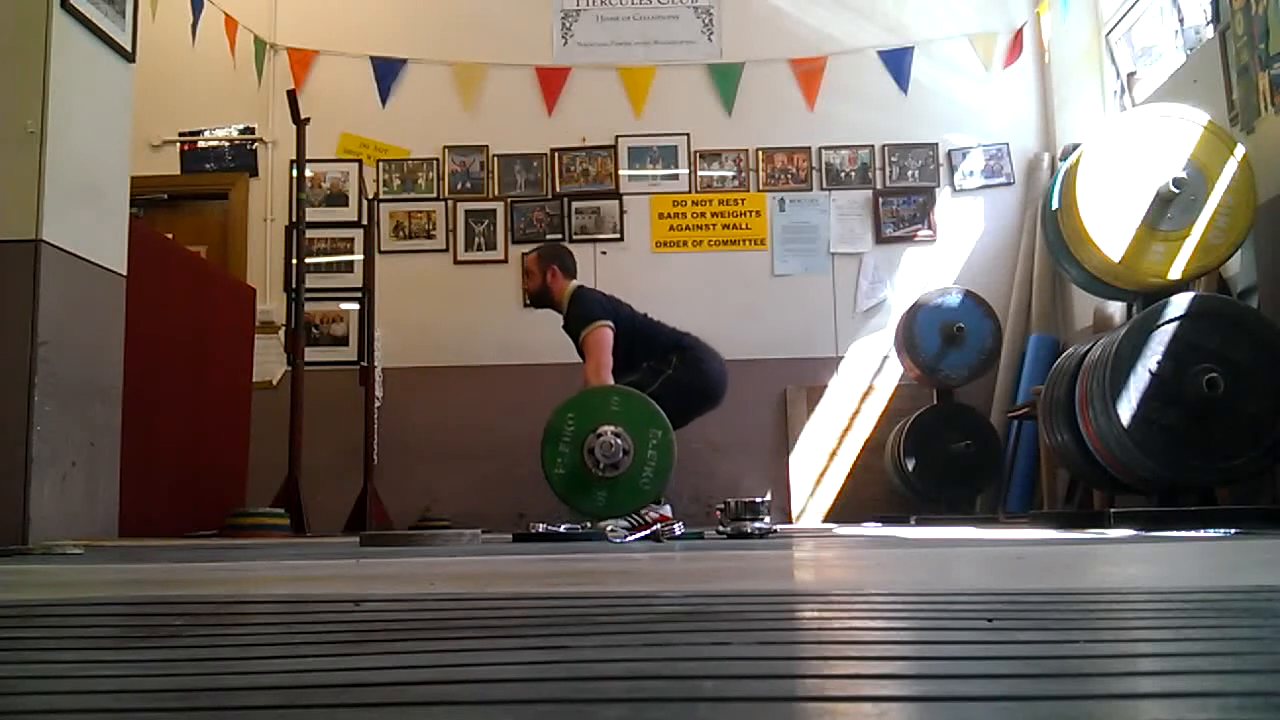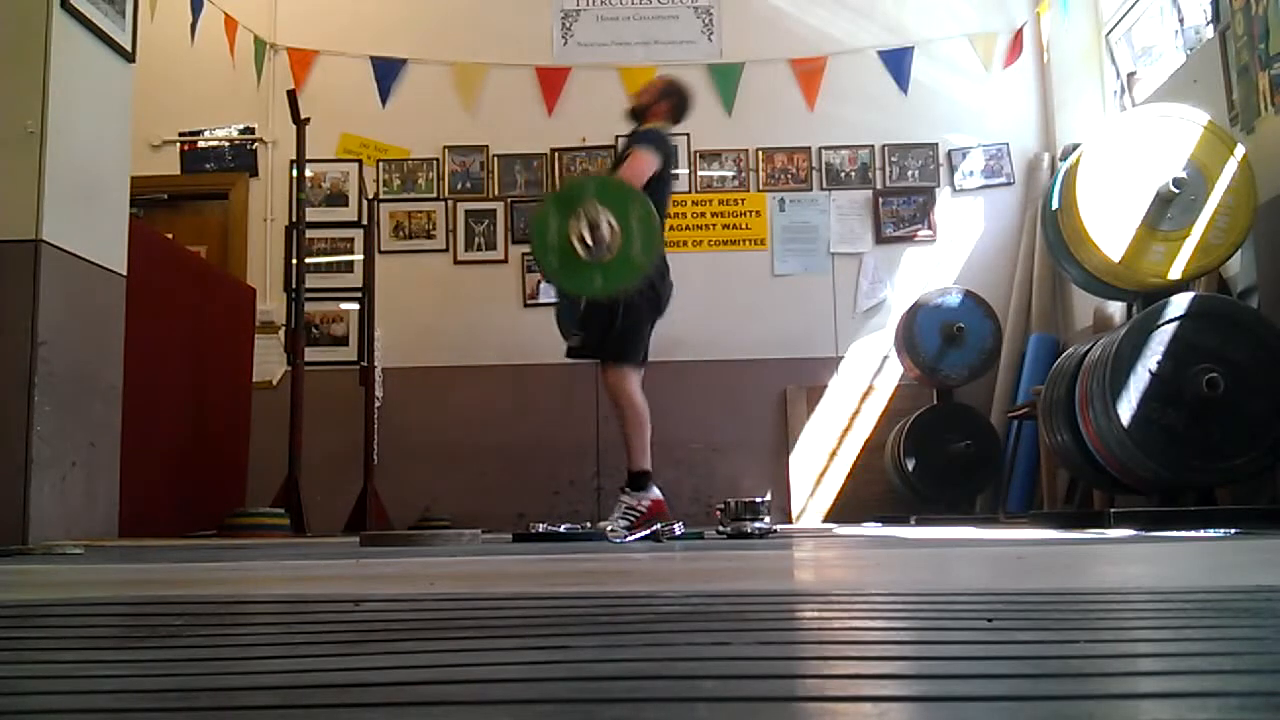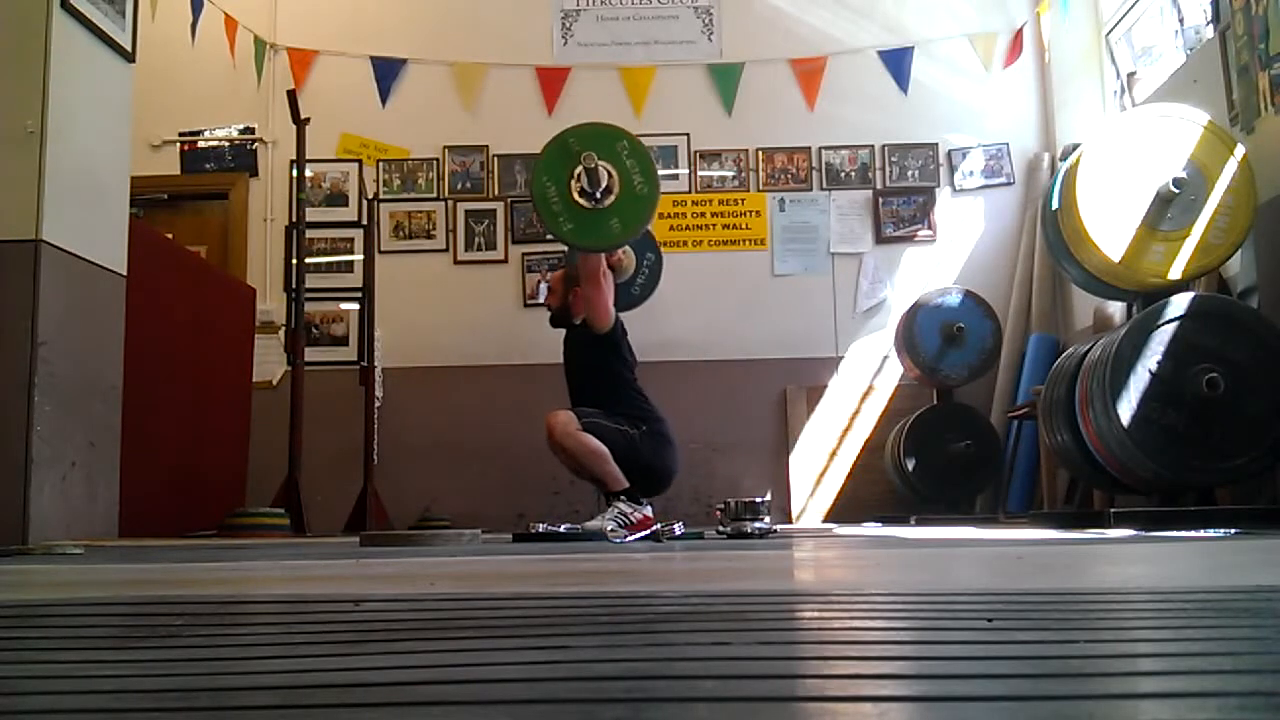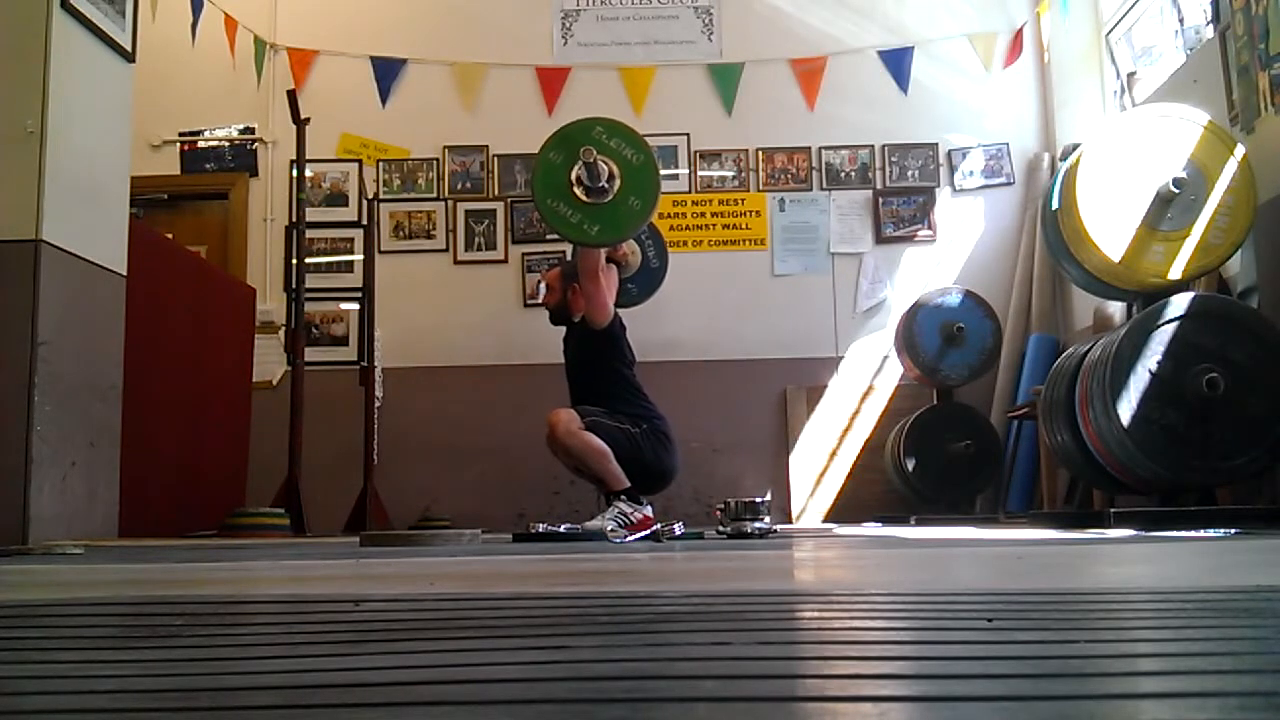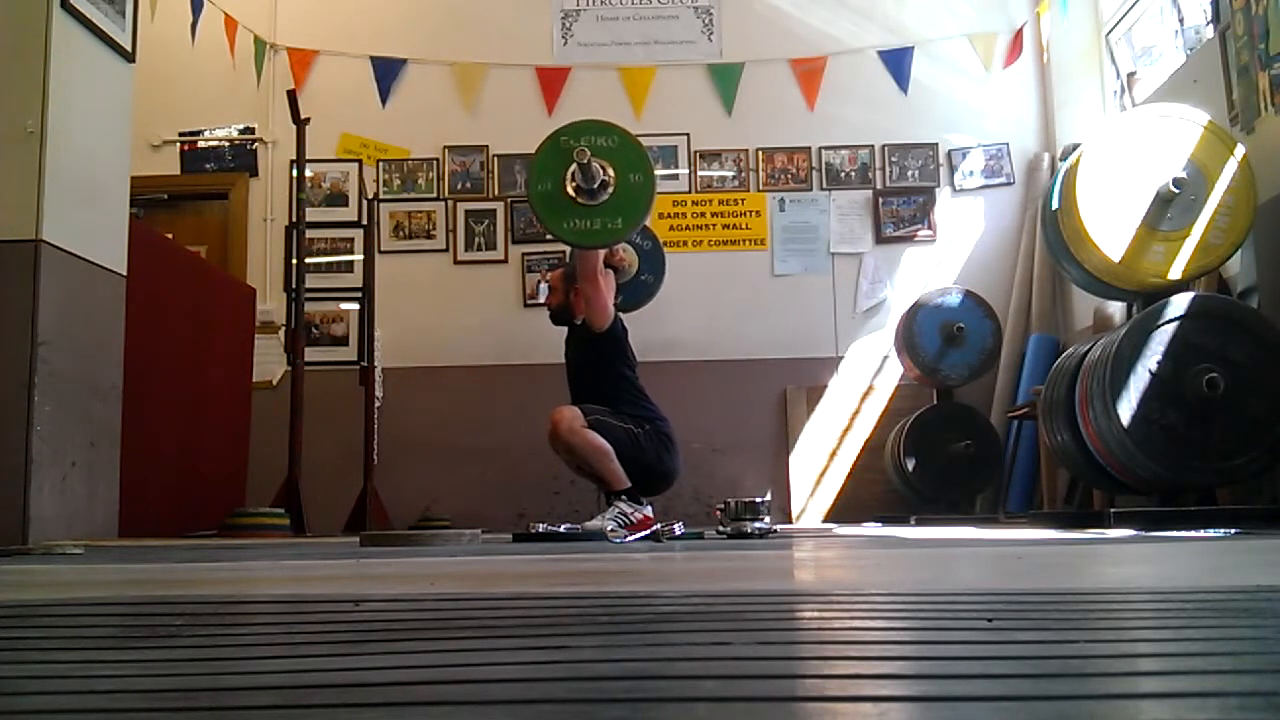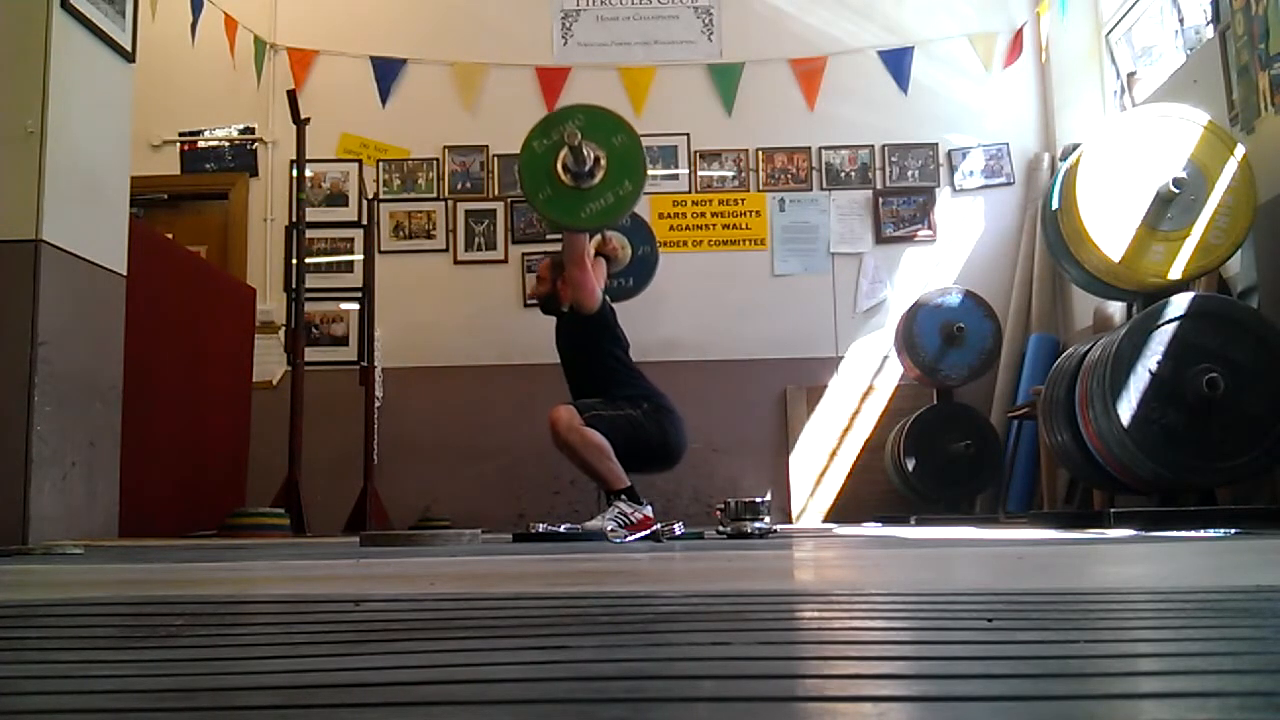
dt=0.7s
person 1, frame 1
left shoulder: (585, 306)
right shoulder: (584, 305)
left elbow: (599, 371)
right elbow: (600, 373)
left hip: (692, 368)
right hip: (698, 371)
left ankle: (651, 505)
right ankle: (649, 503)
person 1, frame 2
left shoulder: (650, 142)
right shoulder: (649, 145)
left elbow: (632, 176)
left knee: (620, 380)
right knee: (622, 383)
left ankle: (643, 492)
right ankle: (636, 489)
person 1, frame 3
left shoulder: (599, 329)
right shoulder: (584, 331)
left elbow: (593, 279)
right elbow: (601, 279)
left hip: (649, 450)
right hip: (639, 447)
left knee: (560, 424)
right knee: (560, 436)
left ankle: (631, 507)
right ankle: (626, 504)
person 1, frame 4
left shoulder: (597, 324)
right shoulder: (581, 328)
left elbow: (592, 273)
right elbow: (605, 278)
left hip: (651, 449)
right hip: (639, 450)
left knee: (562, 423)
right knee: (559, 437)
left ankle: (631, 506)
right ankle: (626, 504)
person 1, frame 5
left shoulder: (599, 328)
right shoulder: (583, 330)
left elbow: (590, 277)
right elbow: (601, 281)
right wrist: (609, 263)
left hip: (653, 450)
right hip: (643, 452)
left knee: (565, 421)
right knee: (563, 436)
left ankle: (631, 505)
right ankle: (626, 502)
person 1, frame 6
left shoulder: (587, 313)
right shoulder: (573, 318)
left elbow: (578, 262)
right elbow: (592, 270)
right wrist: (602, 254)
left hip: (656, 426)
right hip: (654, 431)
left knee: (564, 418)
right knee: (571, 431)
left ankle: (631, 506)
right ankle: (628, 505)
